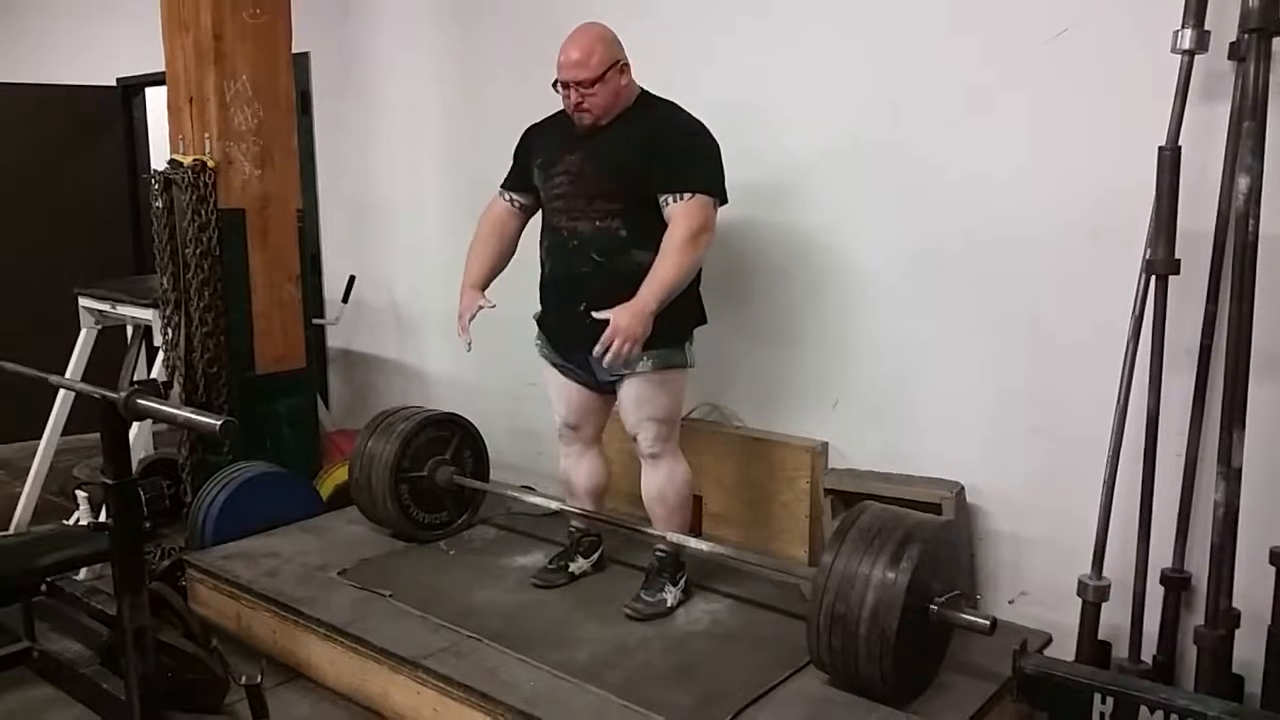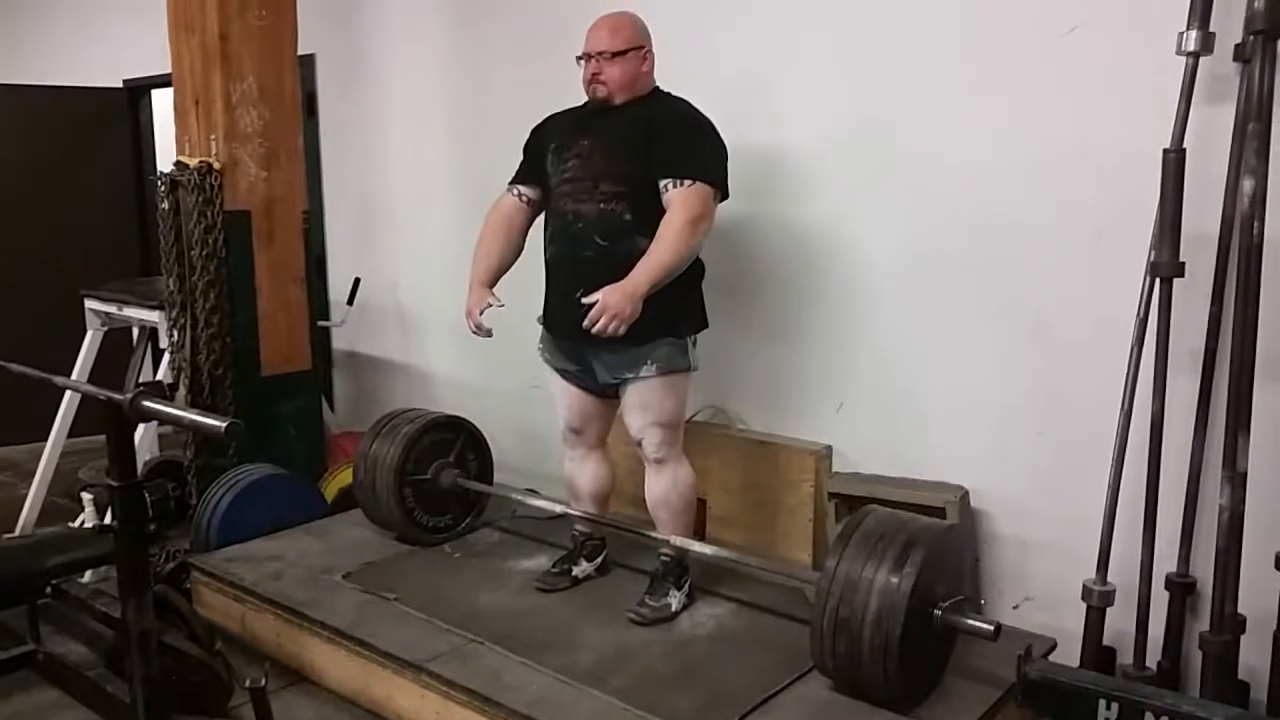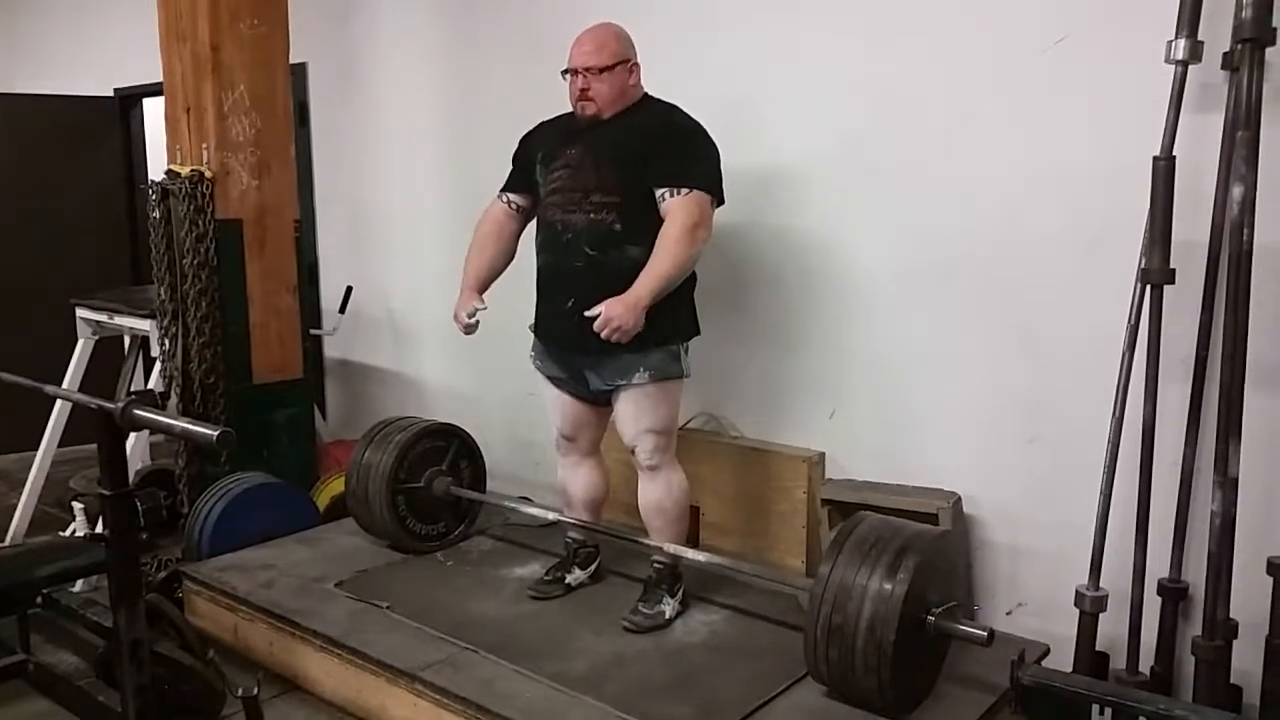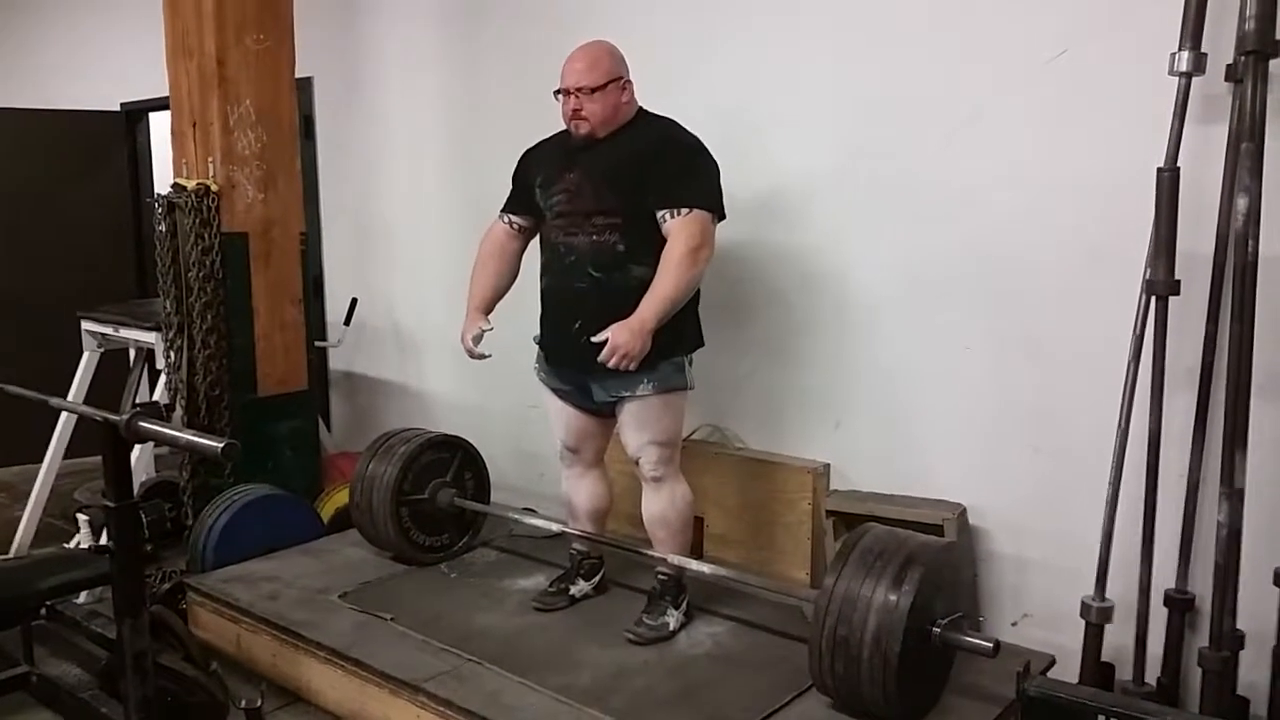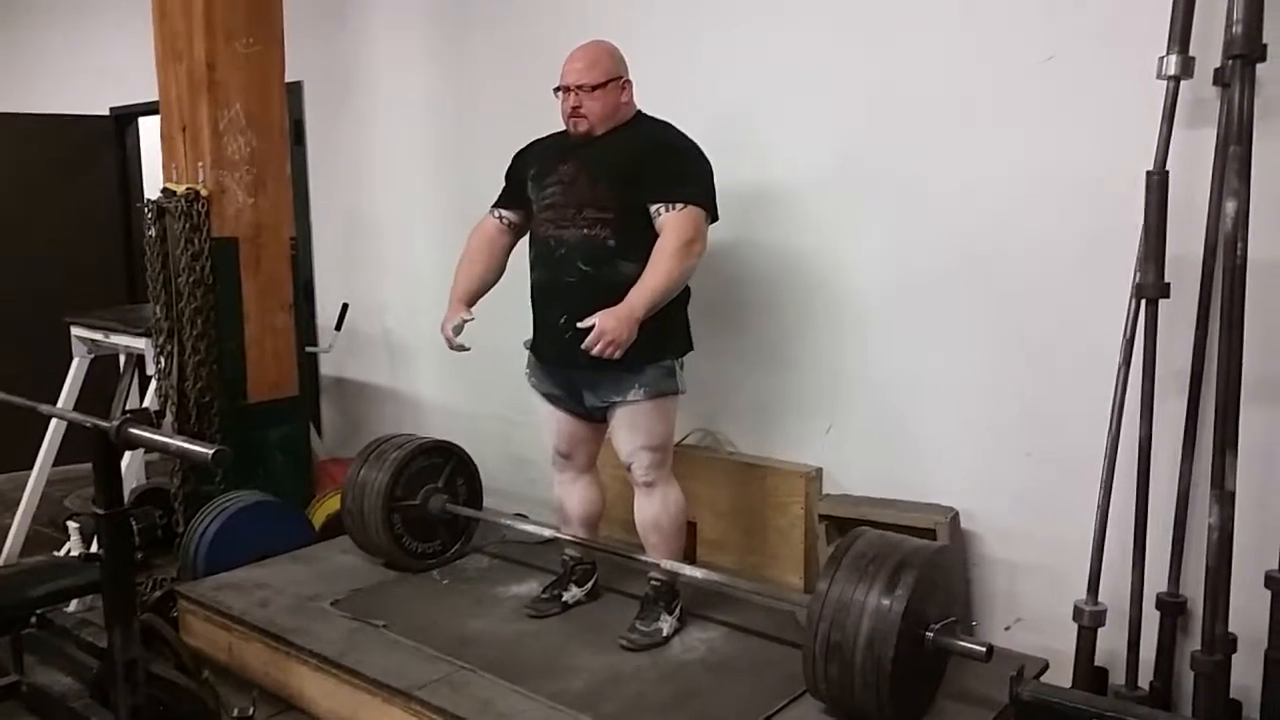
dt=1s
person 1, frame 1
left shoulder: (672, 133)
right shoulder: (543, 136)
left elbow: (692, 226)
right elbow: (505, 212)
left wrist: (643, 309)
right wrist: (473, 285)
left hip: (644, 330)
right hip: (563, 327)
left knee: (655, 444)
right knee: (574, 436)
left ankle: (670, 567)
right ankle: (584, 544)
person 1, frame 2
left shoulder: (678, 125)
right shoulder: (556, 131)
left elbow: (690, 214)
right elbow: (513, 208)
left wrist: (634, 289)
right wrist: (481, 282)
left hip: (648, 328)
right hip: (569, 325)
left knee: (659, 447)
right knee: (580, 439)
left ankle: (673, 573)
right ankle: (588, 548)
person 1, frame 3
left shoulder: (670, 133)
right shoulder: (544, 139)
left elbow: (689, 223)
right elbow: (504, 215)
left wrist: (637, 300)
right wrist: (472, 287)
left hip: (640, 337)
right hip: (561, 333)
left knee: (652, 455)
right knee: (573, 446)
left ankle: (667, 579)
right ankle: (581, 555)
person 1, frame 4
left shoulder: (669, 149)
right shoulder: (543, 158)
left elbow: (691, 242)
right elbow: (506, 235)
left wrist: (642, 325)
right wrist: (477, 310)
left hip: (645, 351)
right hip: (565, 348)
left knee: (656, 466)
right knee: (576, 458)
left ankle: (671, 590)
right ankle: (585, 566)
person 1, frame 5
left shoulder: (663, 149)
right shoulder: (538, 157)
left elbow: (684, 237)
right elbow: (495, 230)
left wrist: (630, 313)
right wrist: (460, 300)
left hip: (636, 353)
right hip: (557, 350)
left knee: (648, 470)
right knee: (570, 463)
left ankle: (664, 596)
right ankle: (578, 573)
